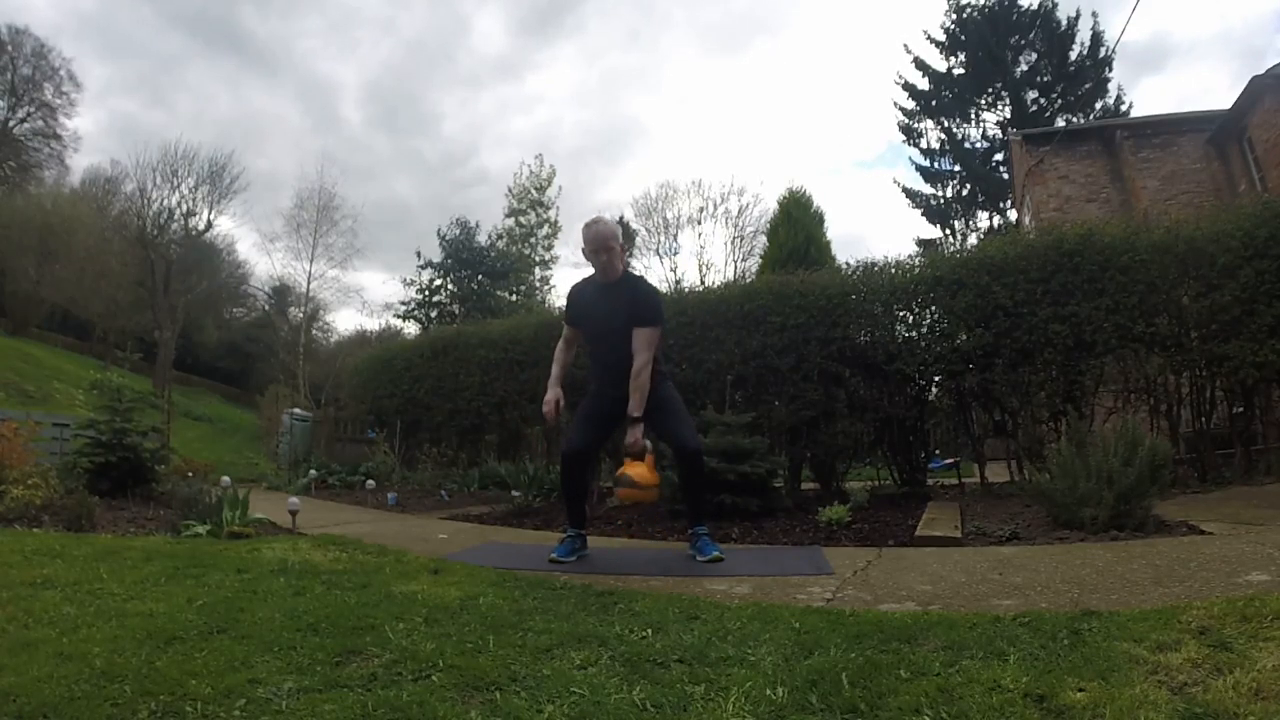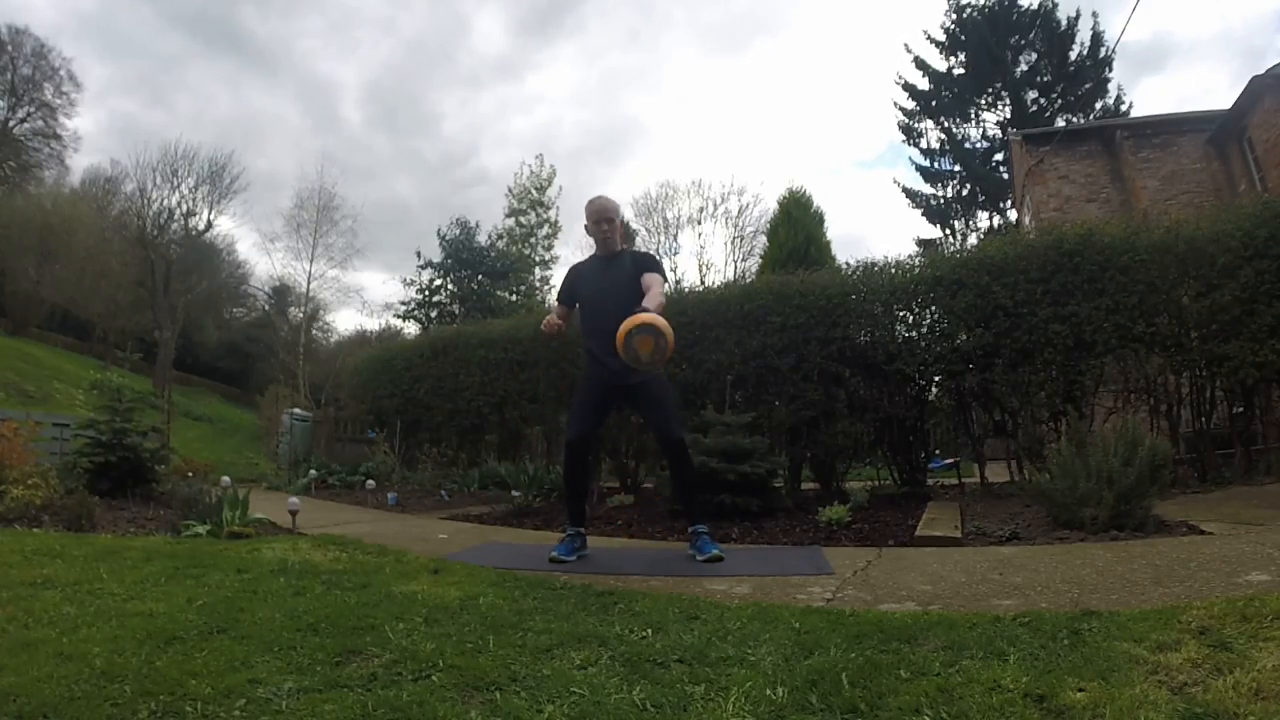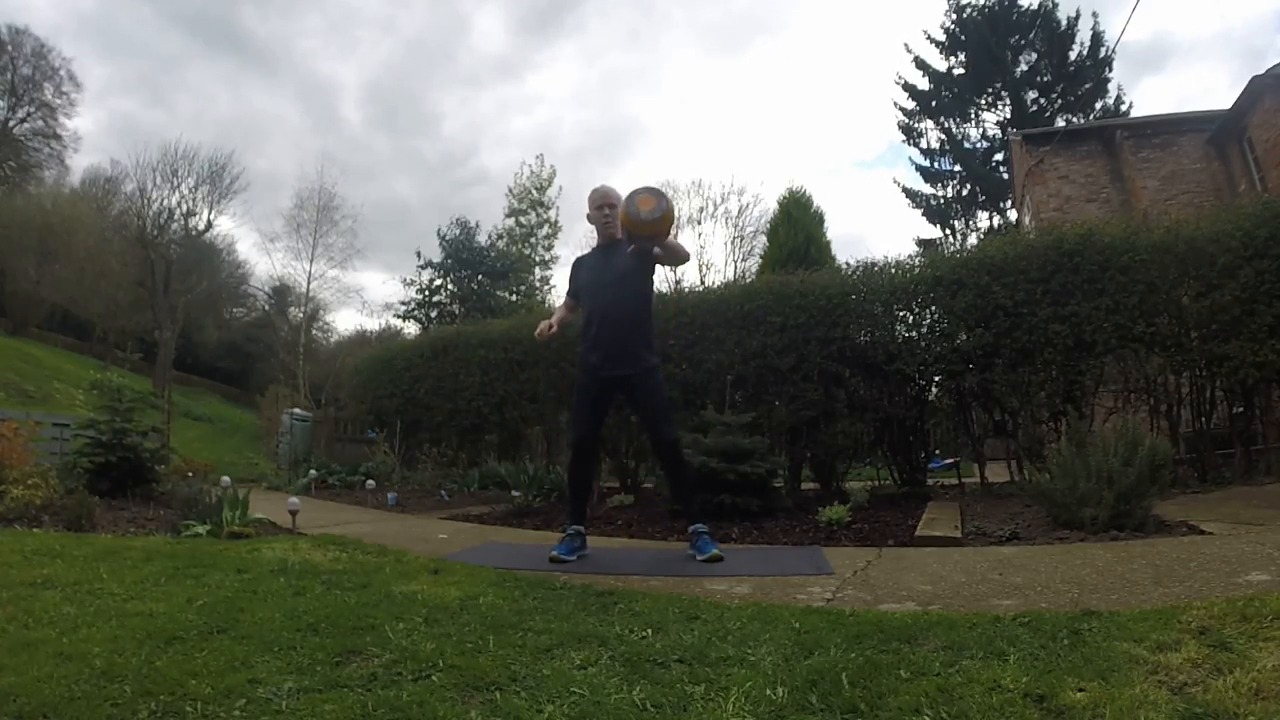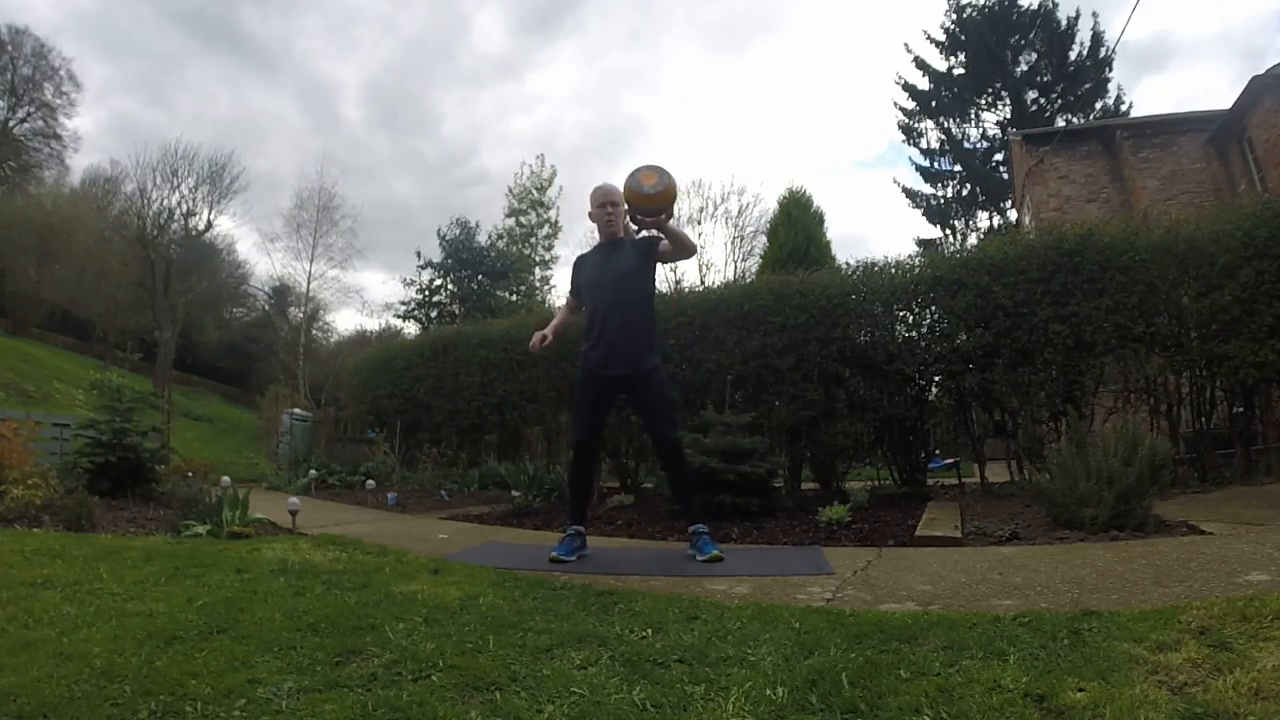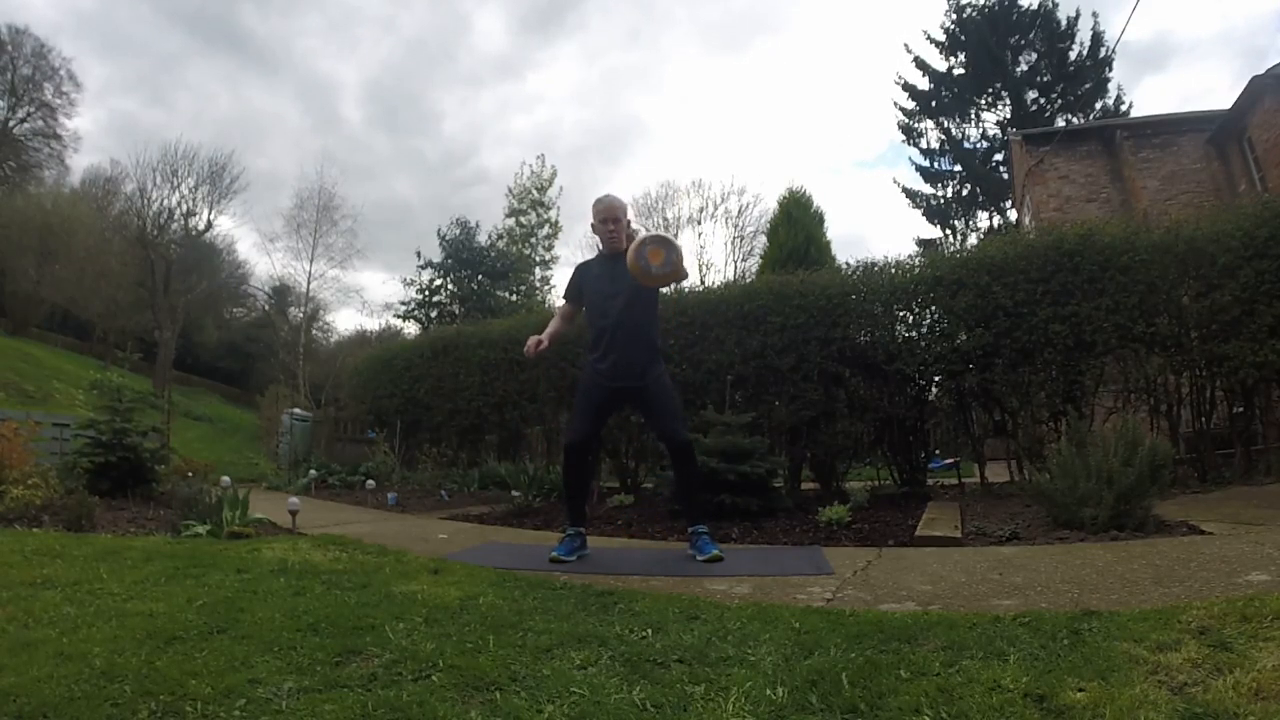
dt=0.2s
person 1, frame 1
left shoulder: (643, 293)
right shoulder: (580, 294)
left elbow: (643, 361)
right elbow: (568, 342)
left wrist: (636, 422)
right wrist: (553, 387)
left hip: (650, 388)
right hip: (604, 391)
left knee: (689, 448)
right knee: (573, 453)
left ankle: (698, 533)
right ankle: (576, 534)
person 1, frame 2
left shoulder: (641, 260)
right shoulder: (578, 272)
left elbow: (656, 290)
right elbow: (560, 313)
left wrist: (648, 310)
right wrist: (552, 323)
left hip: (642, 373)
right hip: (597, 375)
left knee: (674, 443)
right knee: (575, 444)
left ankle: (697, 531)
right ankle: (575, 533)
person 1, frame 3
left shoulder: (640, 250)
right shoulder: (582, 264)
left elbow: (680, 257)
right elbow: (570, 305)
left wrist: (659, 236)
right wrist: (552, 321)
left hip: (639, 366)
right hip: (593, 368)
left knee: (666, 444)
right knee: (582, 446)
left ankle: (697, 530)
right ankle: (575, 532)
person 1, frame 4
left shoulder: (643, 247)
right shoulder: (584, 263)
left elbow: (688, 250)
right elbow: (572, 305)
left wrist: (662, 224)
right wrist: (550, 329)
left hip: (641, 365)
right hip: (596, 368)
left knee: (668, 444)
right knee: (583, 446)
left ankle: (697, 530)
right ankle: (576, 532)
person 1, frame 5
right shoulder: (585, 272)
right elbow: (566, 313)
right wrist: (544, 336)
left hip: (646, 371)
right hip: (601, 374)
left knee: (680, 443)
right knee: (575, 446)
left ankle: (697, 531)
right ankle: (575, 533)
